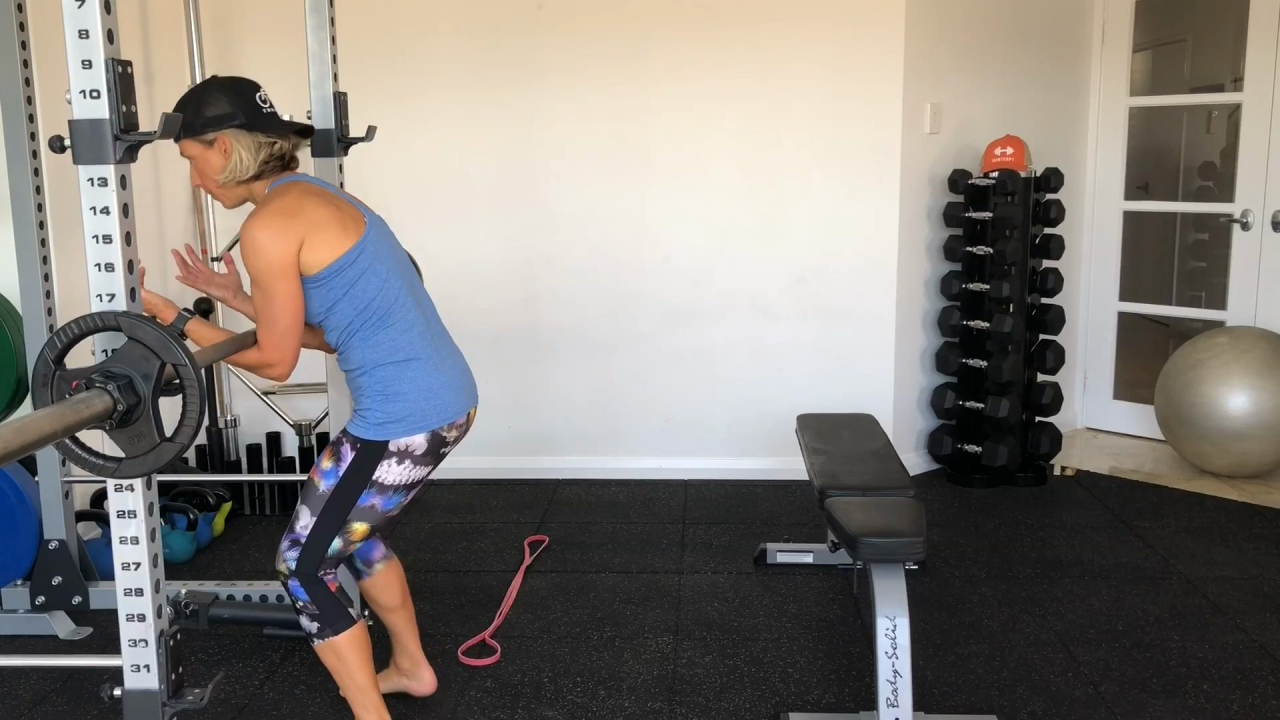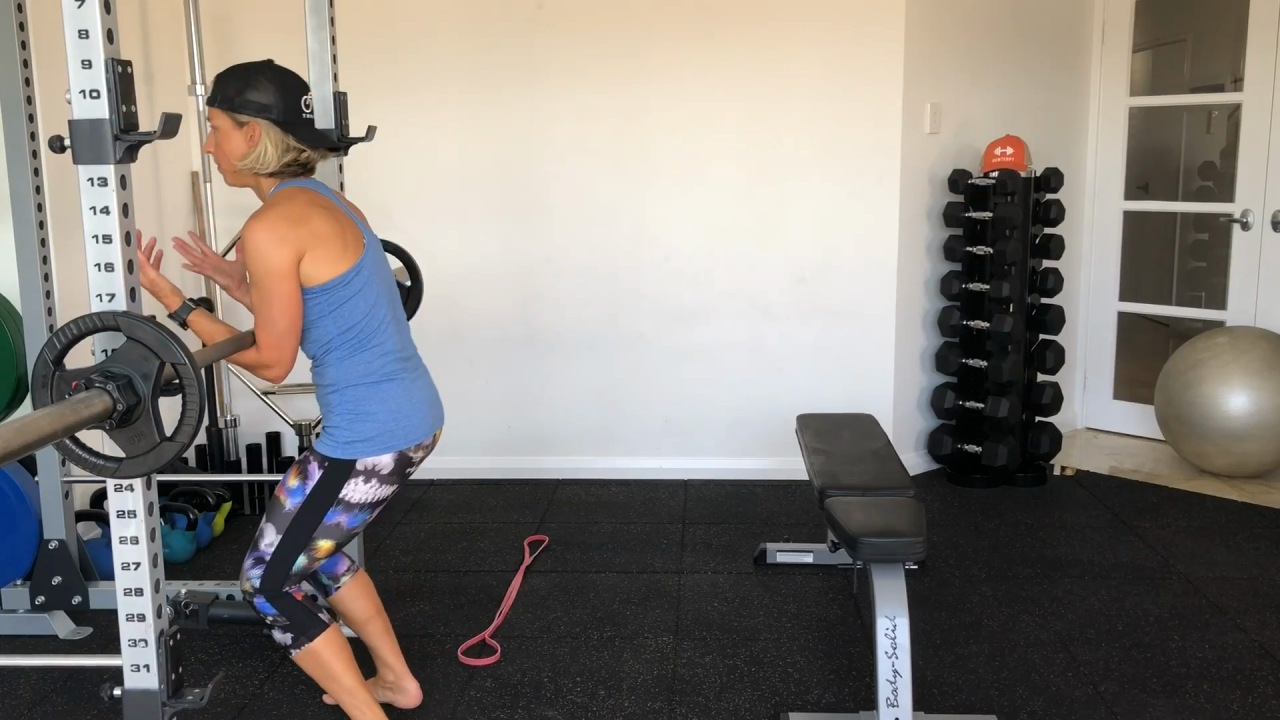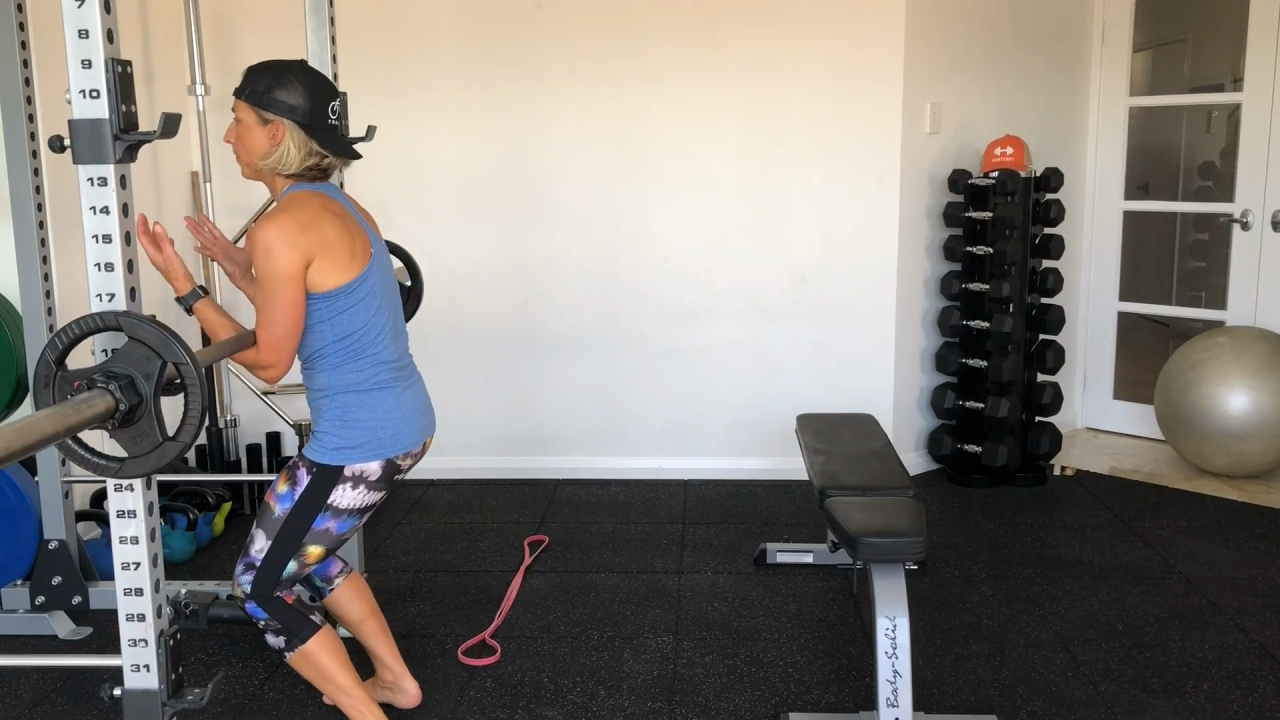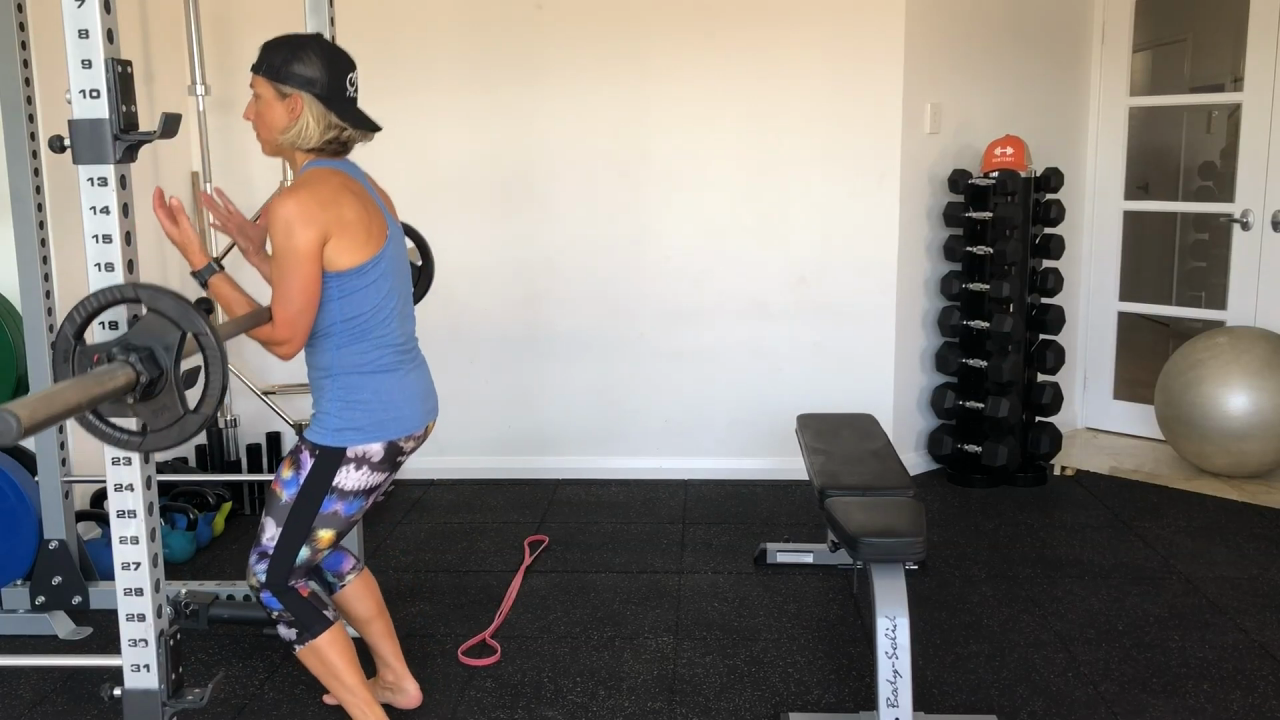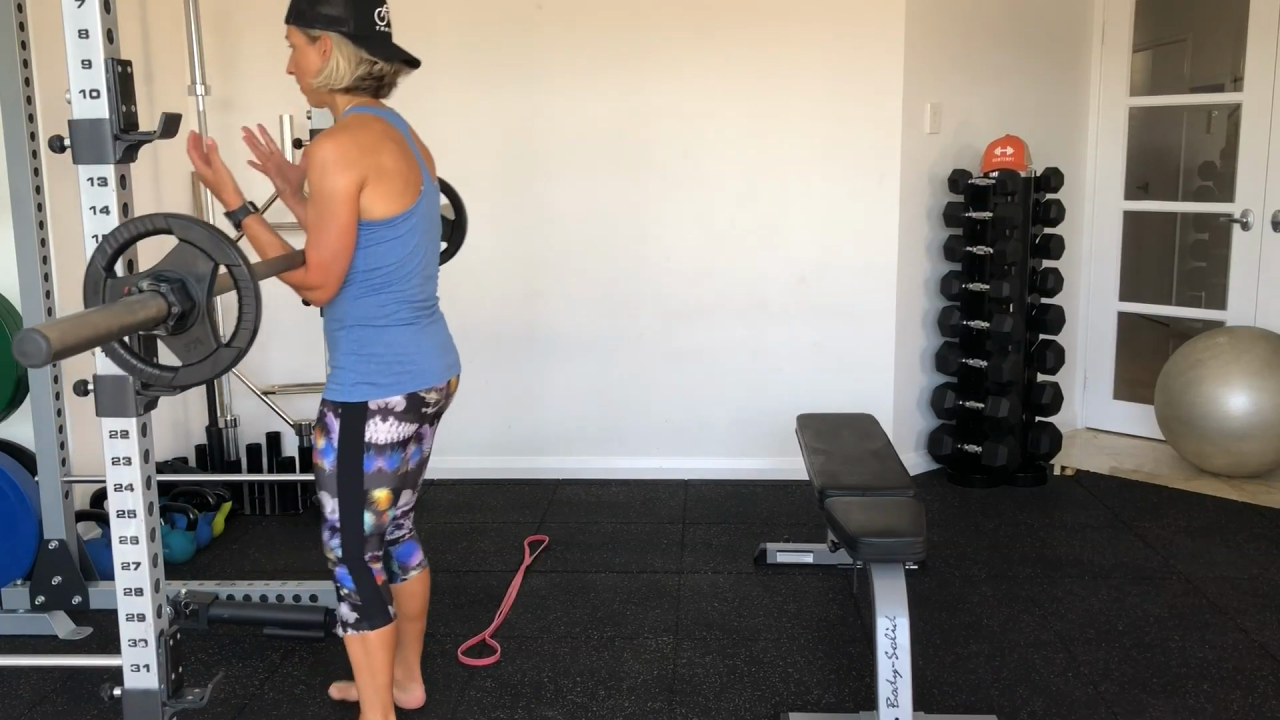
dt=0.5s
person 1, frame 1
left shoulder: (269, 224)
right shoulder: (318, 198)
left elbow: (276, 360)
left wrist: (169, 315)
right wrist: (239, 298)
left hip: (403, 418)
right hip: (445, 397)
left knee: (303, 567)
right knee: (347, 529)
right ankle: (411, 667)
person 1, frame 2
left shoulder: (272, 226)
right shoulder: (324, 204)
left elbow: (272, 361)
left wrist: (172, 301)
right wrist: (237, 284)
left hip: (369, 437)
right hip: (410, 417)
left knee: (268, 581)
right knee: (311, 547)
person 1, frame 3
left shoulder: (282, 228)
right shoulder: (338, 208)
left elbow: (270, 361)
left wrist: (182, 284)
right wrist: (239, 271)
left hip: (358, 443)
right hip: (401, 423)
left knee: (260, 586)
right knee: (301, 550)
person 1, frame 4
left shoulder: (300, 203)
right shoulder: (357, 186)
left elbow: (286, 337)
left wrist: (199, 261)
right wrist: (255, 249)
left hip: (359, 424)
right hip: (403, 408)
left knee: (275, 575)
right knee: (312, 544)
person 1, frame 5
left shoulder: (340, 146)
right shoulder: (399, 135)
left elbow: (319, 282)
left wrist: (232, 201)
right wrist: (292, 192)
left hip: (374, 385)
right hip: (428, 368)
left knee: (353, 553)
right knee: (391, 530)
